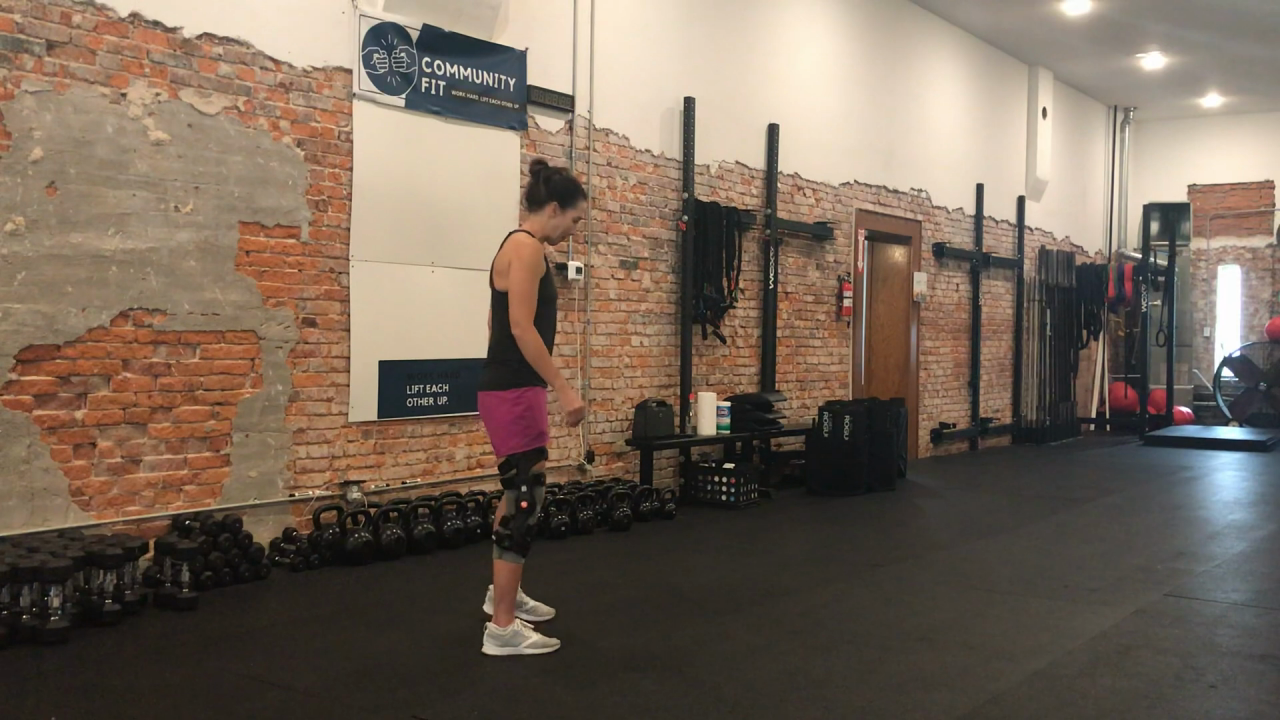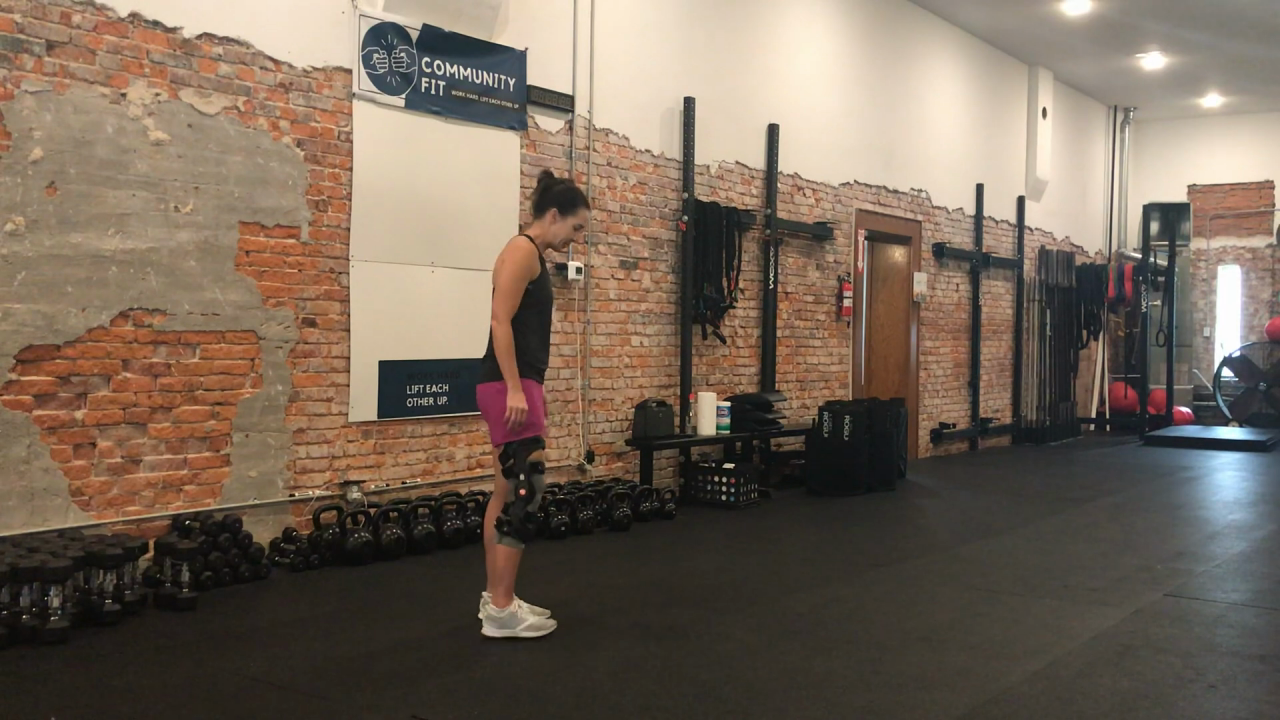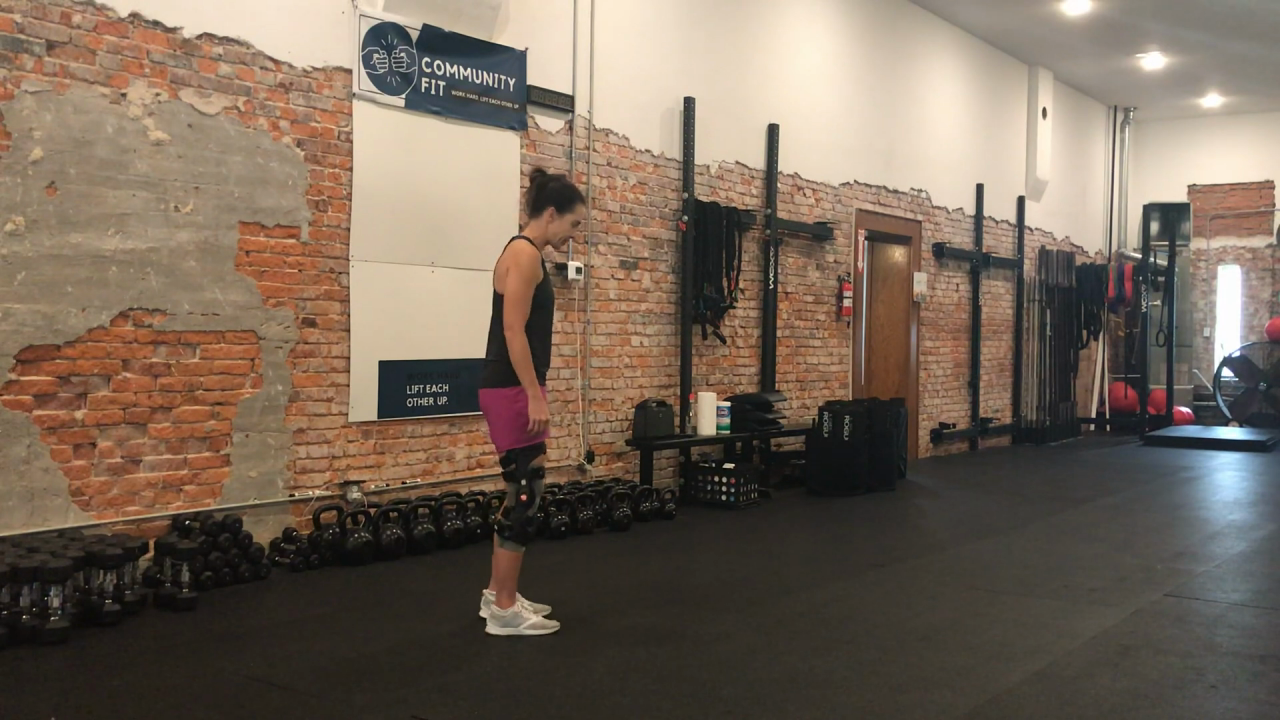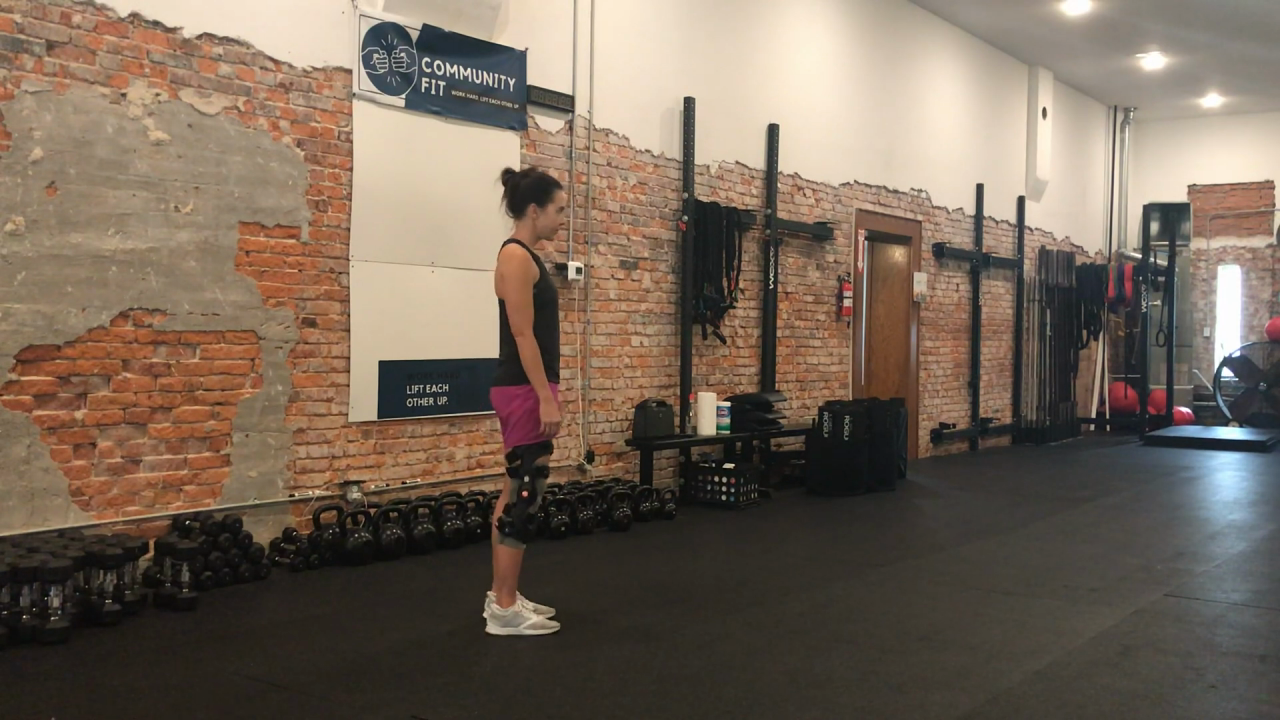
dt=0.5s
person 1, frame 1
left shoulder: (516, 246)
right shoulder: (527, 248)
right elbow: (523, 328)
right wrist: (563, 388)
left hip: (509, 387)
right hip: (515, 391)
left knee: (520, 493)
right knee: (524, 501)
left ankle: (504, 592)
right ankle: (501, 628)
person 1, frame 2
left shoulder: (533, 255)
right shoulder: (523, 250)
right elbow: (500, 322)
left wrist: (530, 386)
right wrist: (516, 389)
left hip: (518, 385)
right hip: (507, 388)
left knee: (507, 492)
right knee: (525, 492)
left ankle: (495, 597)
right ankle: (501, 610)
person 1, frame 3
left shoulder: (525, 253)
right shoulder: (524, 253)
right elbow: (514, 331)
right wrist: (535, 396)
left hip: (511, 388)
right hip: (512, 391)
left knee: (519, 493)
right knee: (525, 496)
left ankle: (498, 593)
right ankle: (504, 610)
person 1, frame 4
left shoulder: (526, 256)
right shoulder: (517, 257)
right elbow: (523, 335)
left wrist: (549, 390)
right wrist: (546, 399)
left hip: (527, 388)
right hip: (525, 391)
left knee: (517, 493)
right knee: (525, 495)
left ankle: (503, 596)
right ankle: (505, 610)
